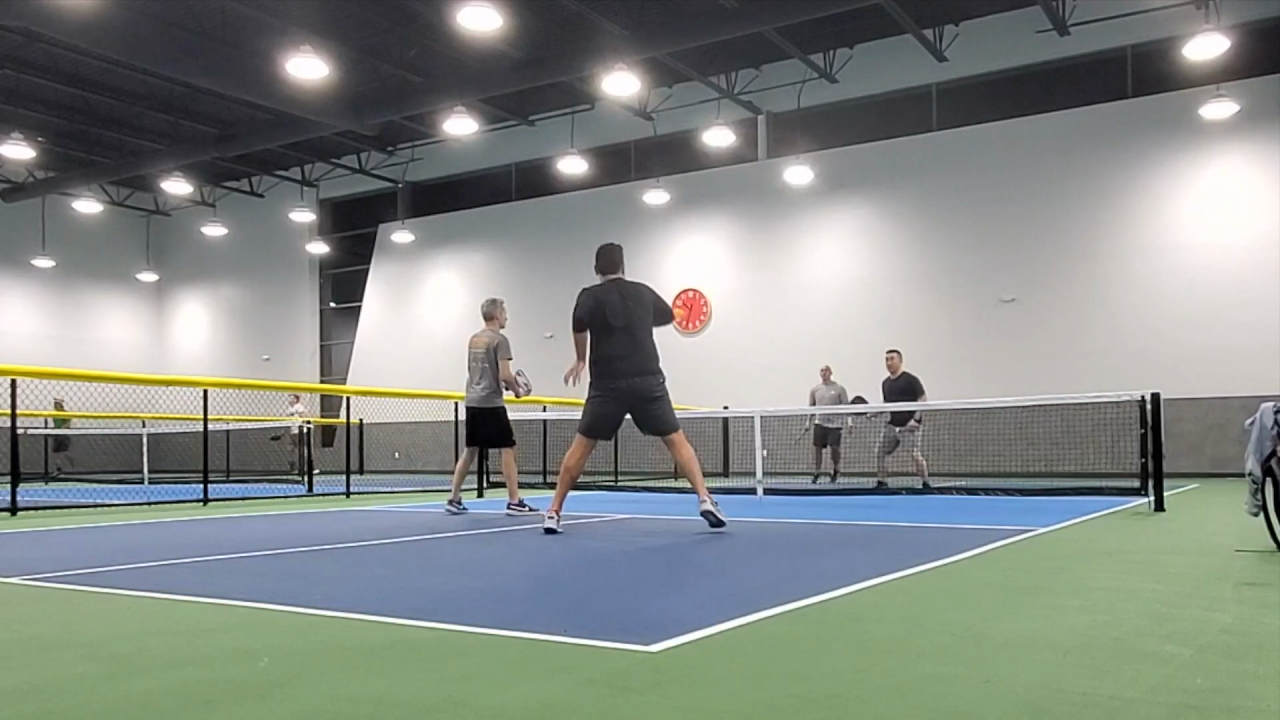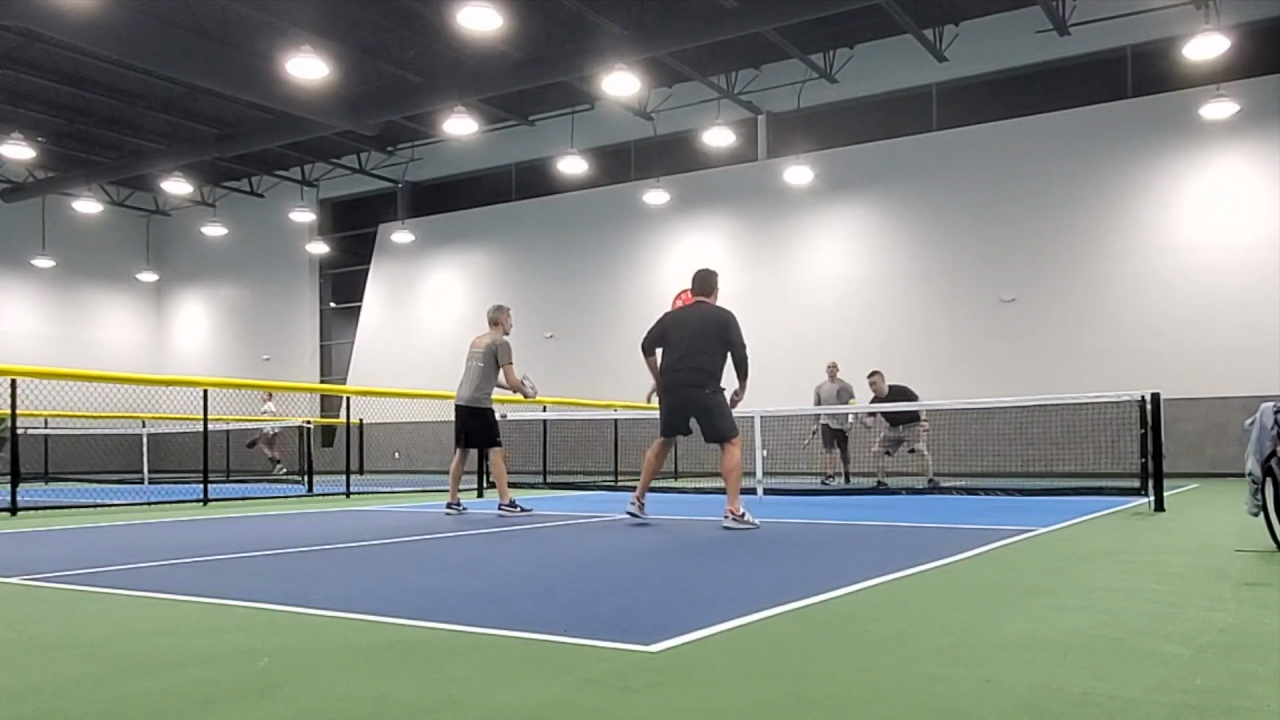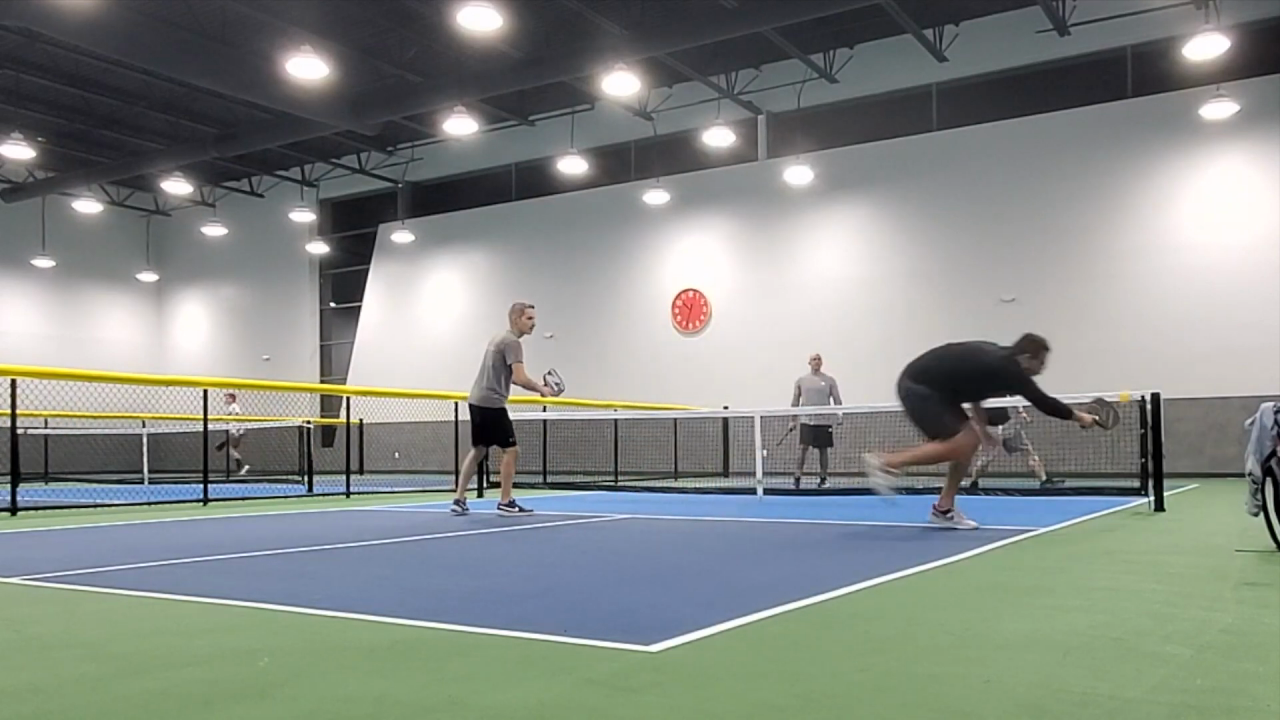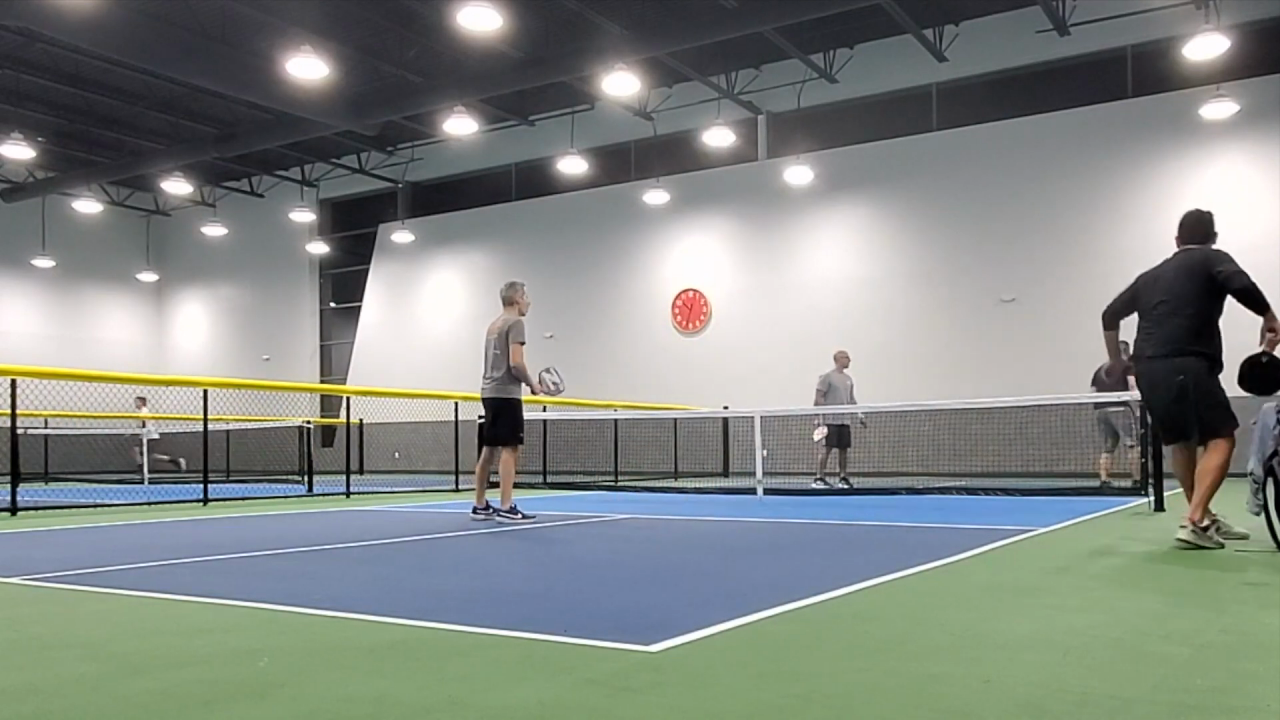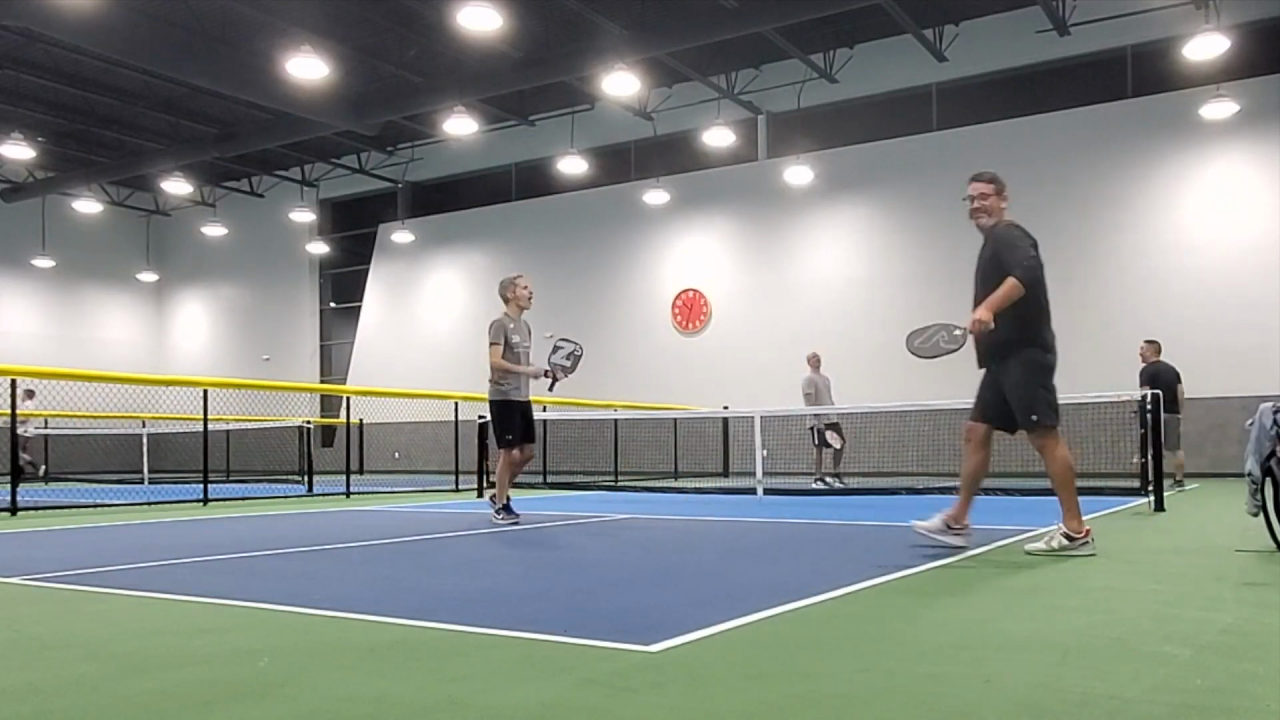
dt=1s
person 1, frame 1
left shoulder: (591, 295)
right shoulder: (644, 292)
left elbow: (580, 320)
right elbow: (668, 316)
left wrist: (580, 361)
left hip: (607, 383)
right hip: (648, 379)
left knee: (582, 445)
right knee: (675, 439)
left ankle: (554, 513)
right ankle: (706, 501)
person 1, frame 2
left shoulder: (671, 317)
right shoulder: (723, 317)
left elbow: (647, 346)
right elbow: (739, 353)
left wrist: (660, 378)
right wrist: (741, 385)
left hip: (671, 389)
right hip: (704, 390)
left knee: (664, 440)
right knee: (731, 444)
left ankle: (637, 500)
right ankle: (733, 510)
person 1, frame 3
left shoulder: (995, 357)
right shoulder: (1011, 370)
right elbow: (1043, 402)
left wrist: (980, 419)
right wrist: (1079, 417)
left hip: (923, 384)
right hip: (917, 386)
left knee: (969, 440)
right knee: (958, 446)
left ankle: (943, 509)
right ankle: (886, 463)
person 1, frame 4
left shoulder: (1150, 275)
right shoulder: (1213, 259)
left elbow: (1110, 316)
right elbow: (1242, 286)
left wrist: (1116, 358)
left hip: (1147, 368)
right hip: (1187, 364)
left knee: (1182, 442)
right knee: (1221, 438)
left ankle: (1203, 517)
right ankle: (1195, 521)
person 1, frame 5
left shoulder: (1008, 235)
right shoulder: (993, 244)
left elbow: (1023, 273)
left wrist: (987, 308)
left hip: (1025, 352)
right hip: (1002, 356)
left knee: (1045, 436)
right knee: (977, 433)
left ankle: (1076, 531)
right ankle: (955, 521)
person 2, frame 1
left shoulder: (474, 339)
right shoulder: (499, 340)
right elbow: (505, 375)
left wrist: (505, 387)
right wrist: (517, 389)
left hip: (472, 403)
right hip: (491, 405)
left knee: (470, 451)
right knee: (508, 450)
left ankle: (454, 499)
right ankle: (514, 502)
person 2, frame 2
left shoulder: (477, 341)
right shoulder: (501, 343)
right elbow: (511, 380)
left wrist: (517, 388)
right wrist: (526, 391)
left hip: (462, 402)
right hip: (479, 404)
left knee: (462, 452)
right knee: (495, 451)
left ankle: (453, 501)
right ankle: (506, 502)
person 2, frame 3
left shoulder: (499, 338)
right shoulder: (512, 343)
right elbow: (520, 378)
left wrist: (536, 385)
right wrist: (541, 389)
left hip: (477, 401)
right hip: (492, 403)
left knee: (478, 450)
right knee: (510, 450)
left ankle: (460, 497)
right ankle: (506, 502)
person 2, frame 4
left shoulder: (494, 325)
right shoulder: (515, 323)
right elbow: (516, 362)
left wrist: (525, 381)
right wrist: (532, 383)
left hip: (490, 392)
right hip: (505, 394)
left knee: (489, 451)
right knee: (509, 450)
left ankle: (480, 505)
right ankle: (506, 508)
person 2, frame 5
left shoulder: (524, 326)
right shoulder: (499, 324)
right elbow: (495, 362)
left wrist: (544, 372)
right wrist: (524, 370)
left hip: (522, 398)
right hip: (503, 398)
left knee: (527, 452)
right knee: (510, 453)
left ankle: (499, 494)
right ankle: (500, 507)
